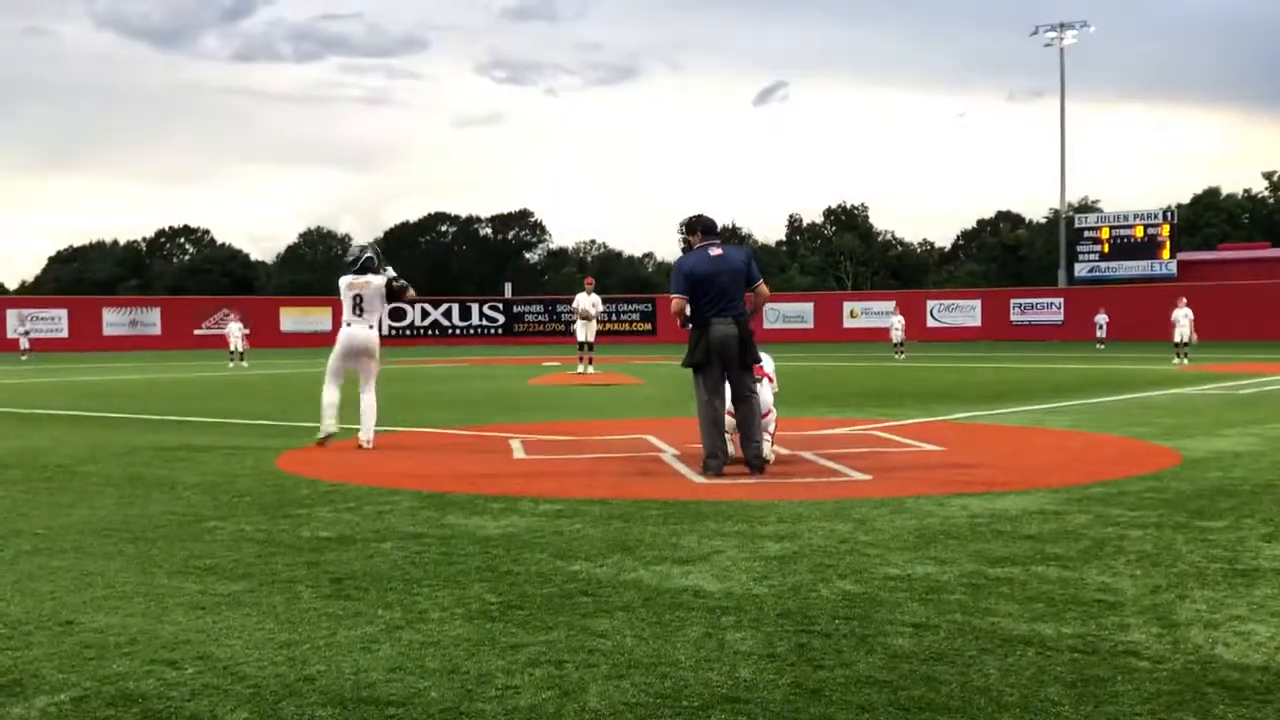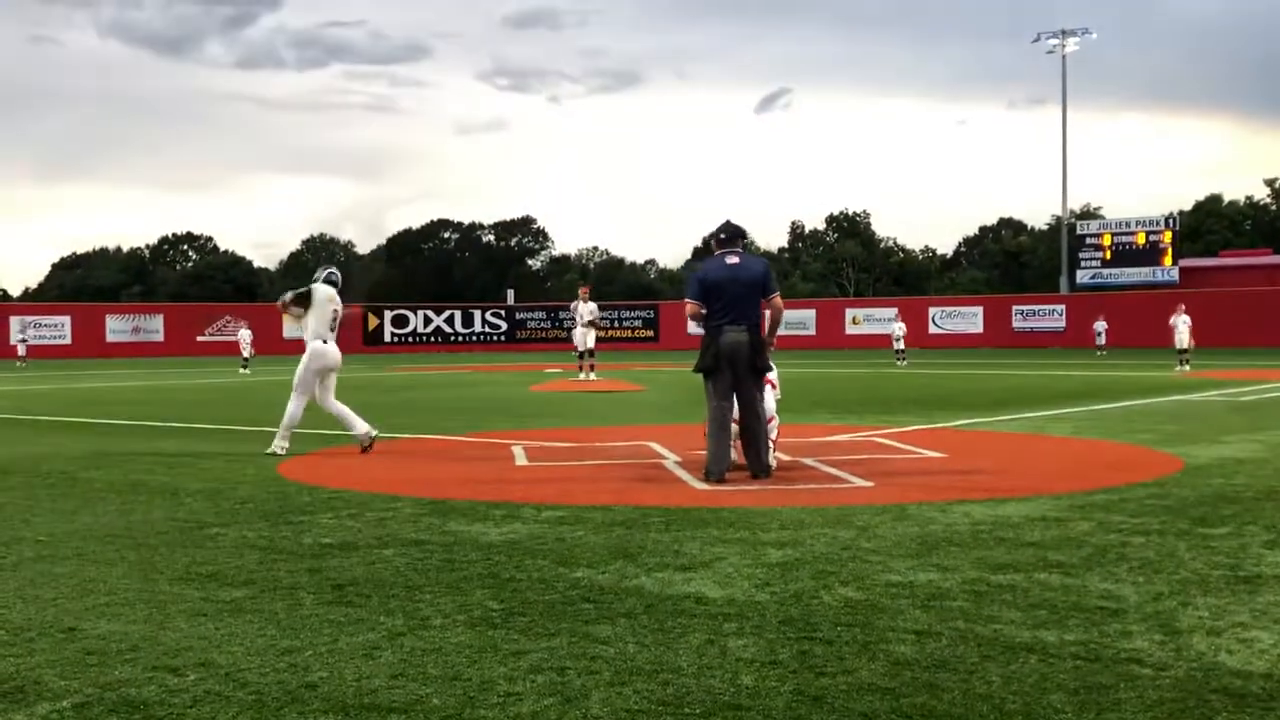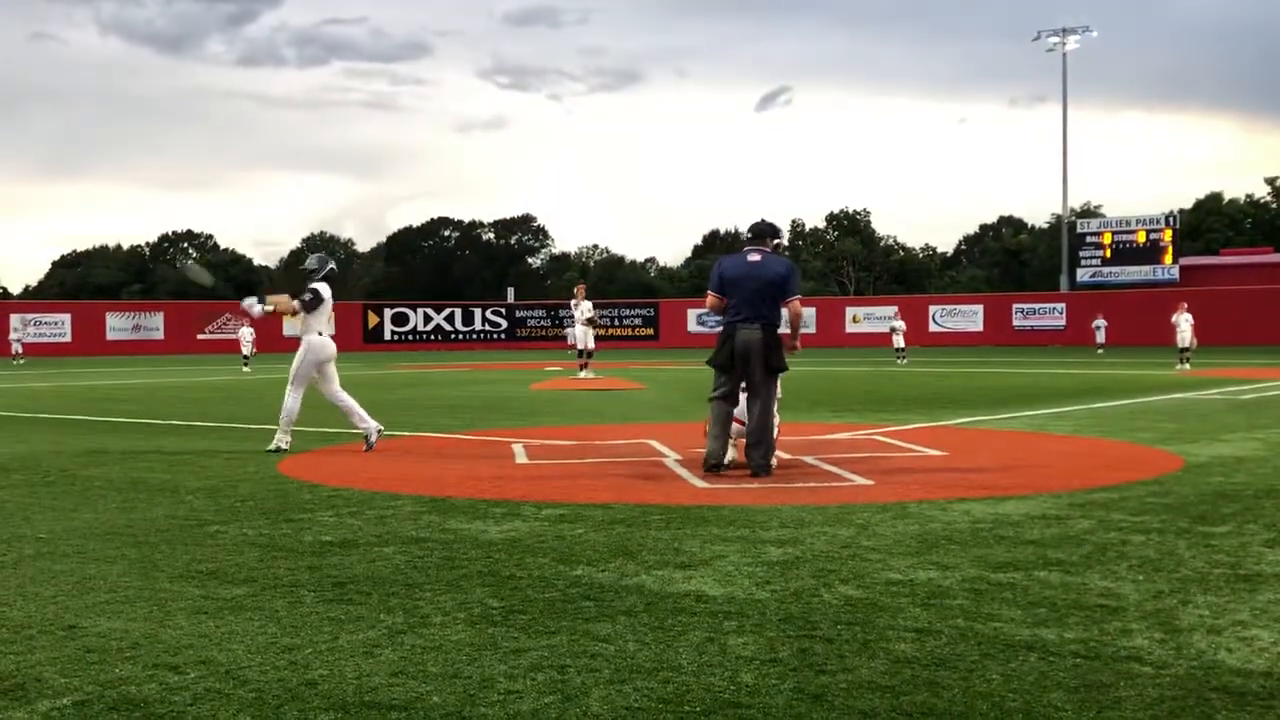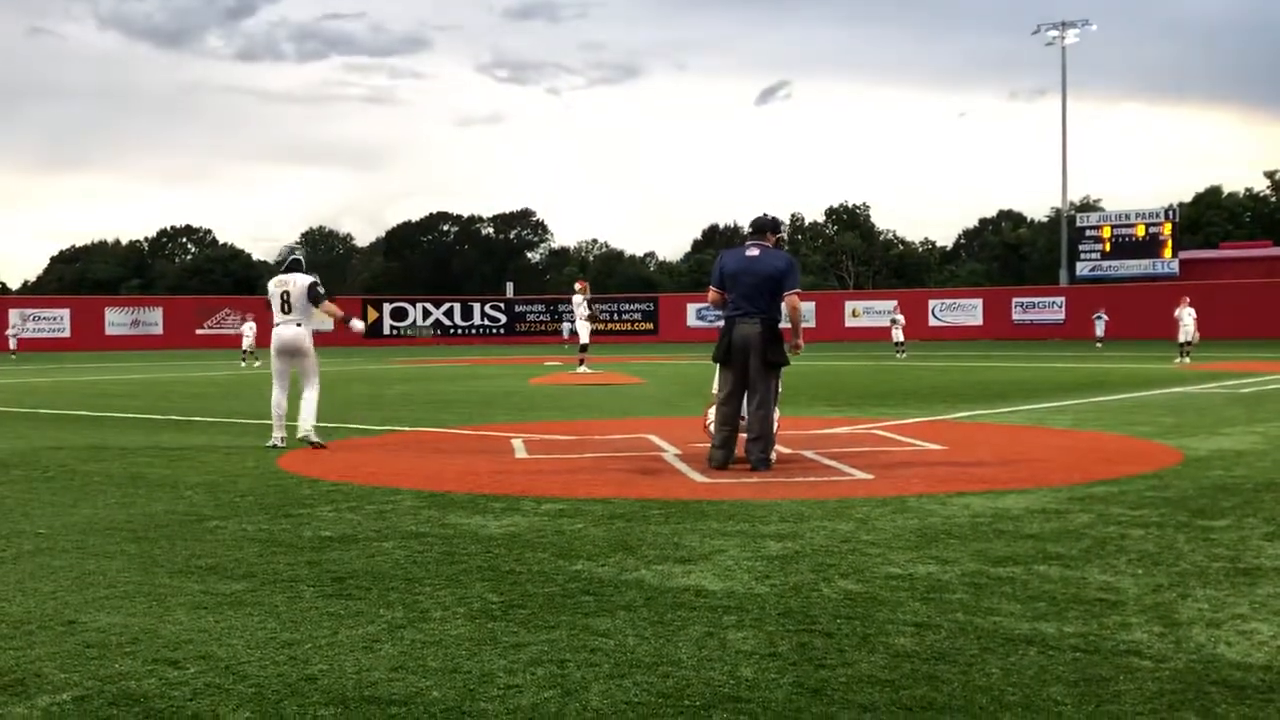
dt=0.5s
person 1, frame 1
left shoulder: (686, 263)
right shoulder: (742, 254)
left elbow: (677, 307)
right elbow: (763, 293)
left wrist: (684, 320)
left hip: (706, 335)
right hip: (737, 332)
left knee: (710, 400)
right knee: (746, 396)
left ankle: (714, 462)
right ankle: (755, 457)
person 1, frame 2
left shoulder: (702, 269)
right shoulder: (760, 265)
left elbow: (692, 311)
right elbow: (777, 307)
right wrist: (771, 335)
left hip: (717, 342)
right hip: (750, 341)
left knee: (719, 407)
right knee: (753, 406)
left ankle: (717, 469)
right ankle: (759, 466)
person 1, frame 3
left shoulder: (724, 263)
right shoulder: (784, 266)
left elbow: (712, 304)
right elbow: (795, 310)
right wrist: (795, 338)
left hip: (732, 338)
right hip: (765, 339)
left knee: (722, 398)
right knee: (762, 403)
left ankle: (715, 455)
right ankle: (759, 463)
person 1, frame 4
left shoulder: (725, 258)
right shoulder: (783, 260)
left elbow: (713, 299)
right elbow: (792, 304)
right wrist: (797, 336)
left hip: (733, 332)
right hip: (765, 334)
left knee: (728, 396)
right knee: (762, 398)
left ankle: (720, 455)
right ankle: (759, 457)
person 2, frame 1
left shoulder: (344, 281)
right shoulder: (381, 281)
right elbow: (409, 294)
right wrist: (394, 277)
left hip: (347, 334)
right hip: (371, 336)
left knee: (332, 383)
right knee: (368, 389)
left ankle: (329, 425)
right ankle: (367, 437)
person 2, frame 2
left shoulder: (317, 290)
right shoulder: (336, 299)
left elbow: (285, 303)
left wrist: (292, 306)
left hip: (317, 351)
right hip: (332, 352)
left knee: (298, 400)
right knee: (327, 401)
left ankle: (280, 444)
right ankle: (364, 431)
person 2, frame 3
left shoulder: (319, 288)
right shoulder: (318, 290)
left elbow: (295, 307)
right elbow: (290, 302)
left wrist: (263, 308)
right wrist: (261, 301)
left hip: (313, 344)
right hip: (326, 345)
left knee: (294, 391)
right knee: (335, 392)
left ankle: (282, 439)
right ankle: (371, 428)
person 2, frame 4
left shoulder: (272, 283)
right shoulder: (308, 281)
right elbow: (323, 305)
right wrist: (349, 321)
left hip: (279, 335)
right hip: (302, 334)
left knee: (279, 388)
right knee: (311, 385)
left ankle: (278, 436)
right ankle: (307, 429)
